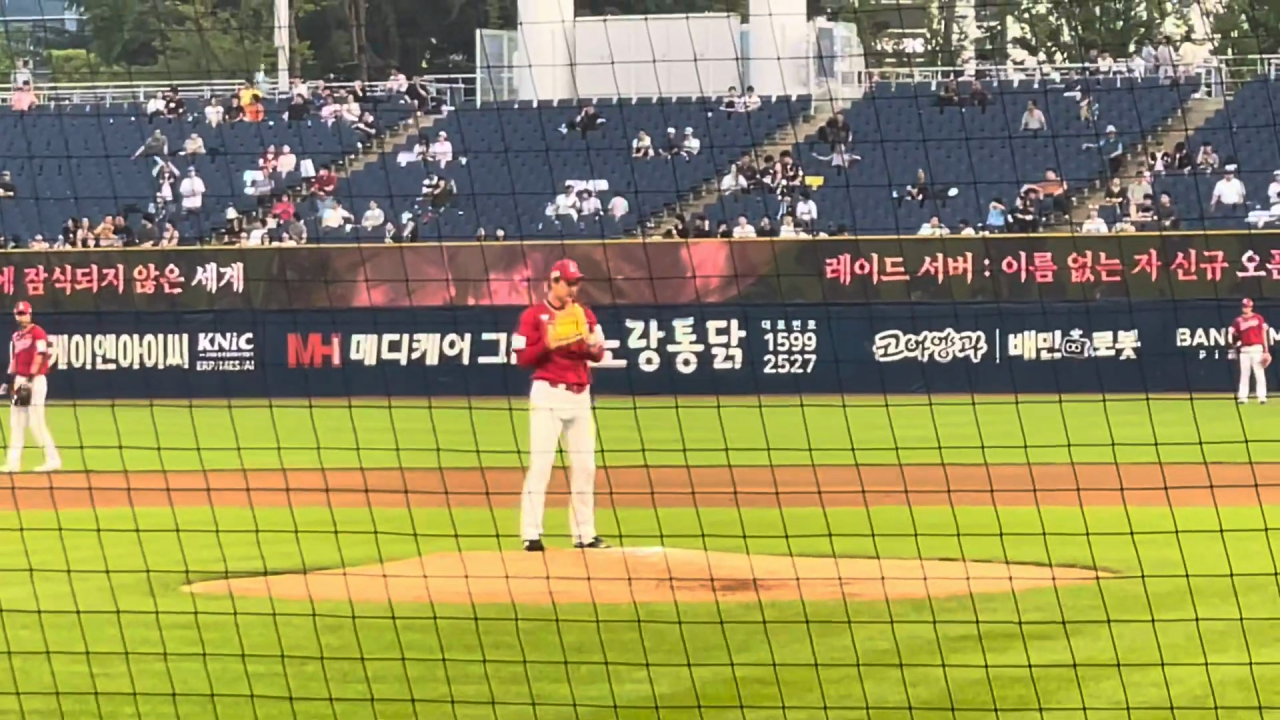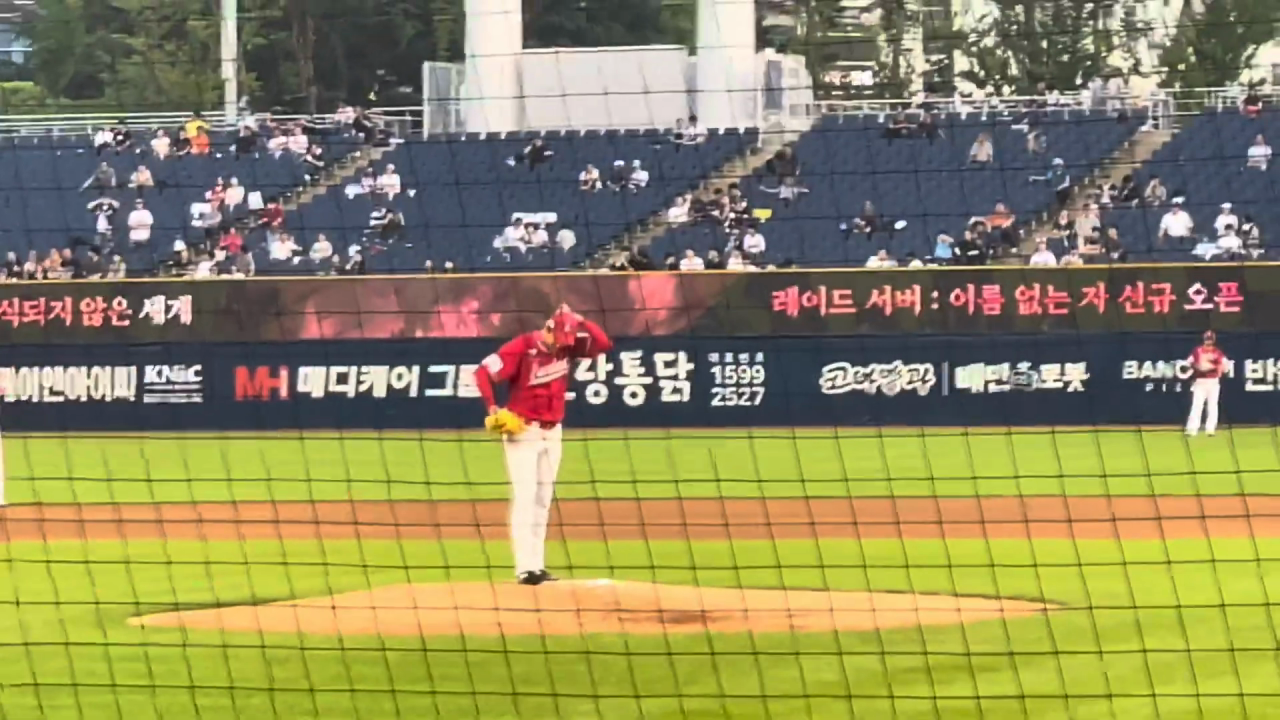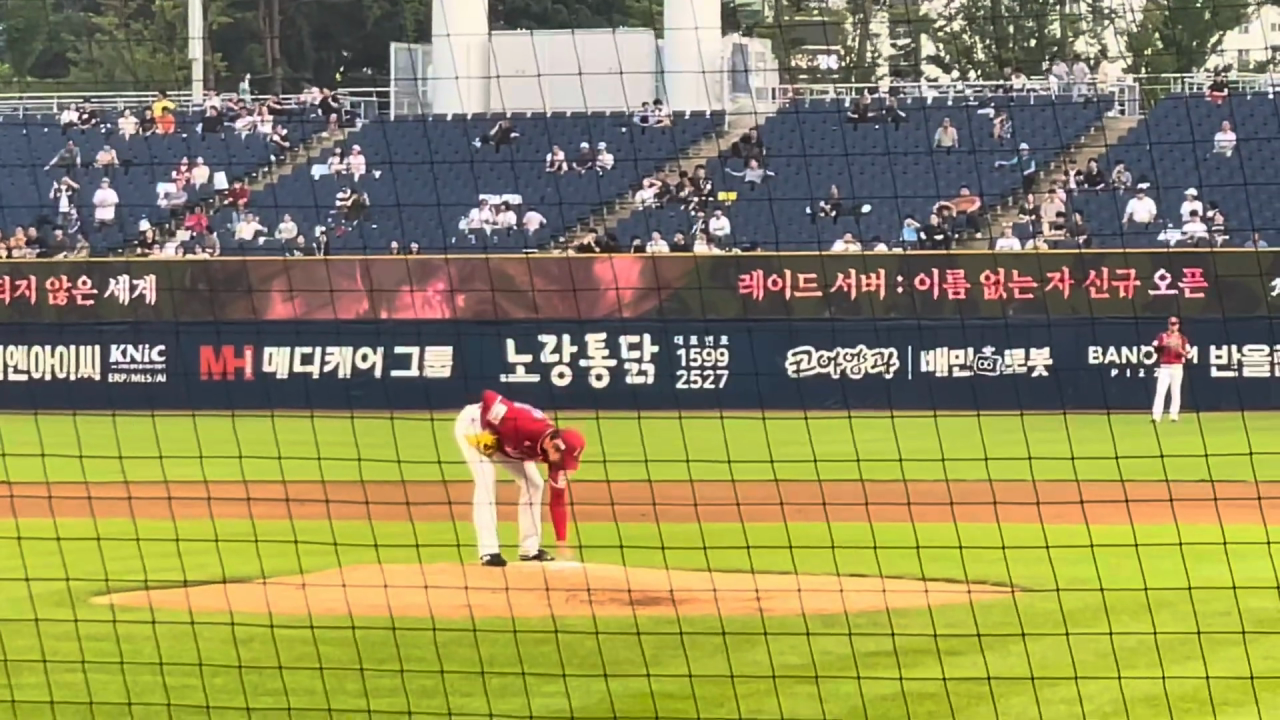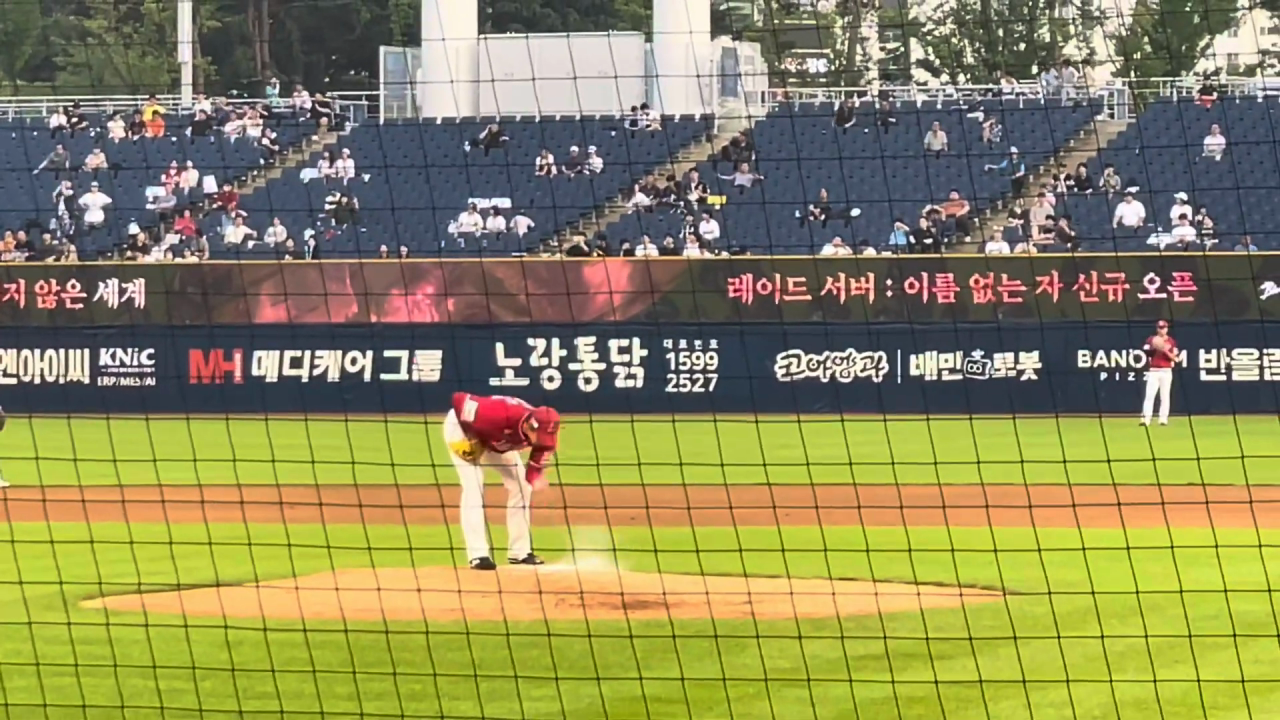
dt=1s
person 1, frame 1
left shoulder: (584, 314)
right shoulder: (533, 315)
left elbow: (598, 354)
right elbow: (523, 359)
left wrist: (595, 347)
right wrist: (549, 342)
left hip: (580, 396)
right hip: (548, 395)
left knee: (585, 467)
right knee: (540, 466)
left ankle: (584, 534)
right ankle: (531, 534)
person 1, frame 2
left shoulder: (569, 345)
right shoulder: (521, 346)
left elbow: (605, 344)
right elbow: (483, 372)
left wrist: (578, 320)
right wrist: (492, 407)
left hip: (552, 432)
right hip: (521, 430)
left knee: (543, 499)
right knee: (525, 496)
left ankle: (535, 566)
right ankle: (525, 568)
person 1, frame 3
left shoulder: (558, 451)
right shoulder: (524, 426)
left elbow: (558, 497)
right elbow: (488, 397)
left wrist: (562, 541)
right wrist: (488, 433)
left hip: (504, 438)
right hip: (473, 424)
left knee: (534, 484)
right knee: (486, 484)
left ankle: (530, 548)
right ankle: (489, 552)
person 1, frame 4
left shoulder: (543, 433)
right shoulder: (501, 415)
left elbow: (535, 468)
right elbow: (458, 399)
left wrist: (536, 480)
right wrist: (468, 437)
left hip: (493, 439)
right hip: (462, 428)
left knee: (520, 488)
right knee: (473, 487)
left ankle: (520, 552)
right ankle: (478, 555)
